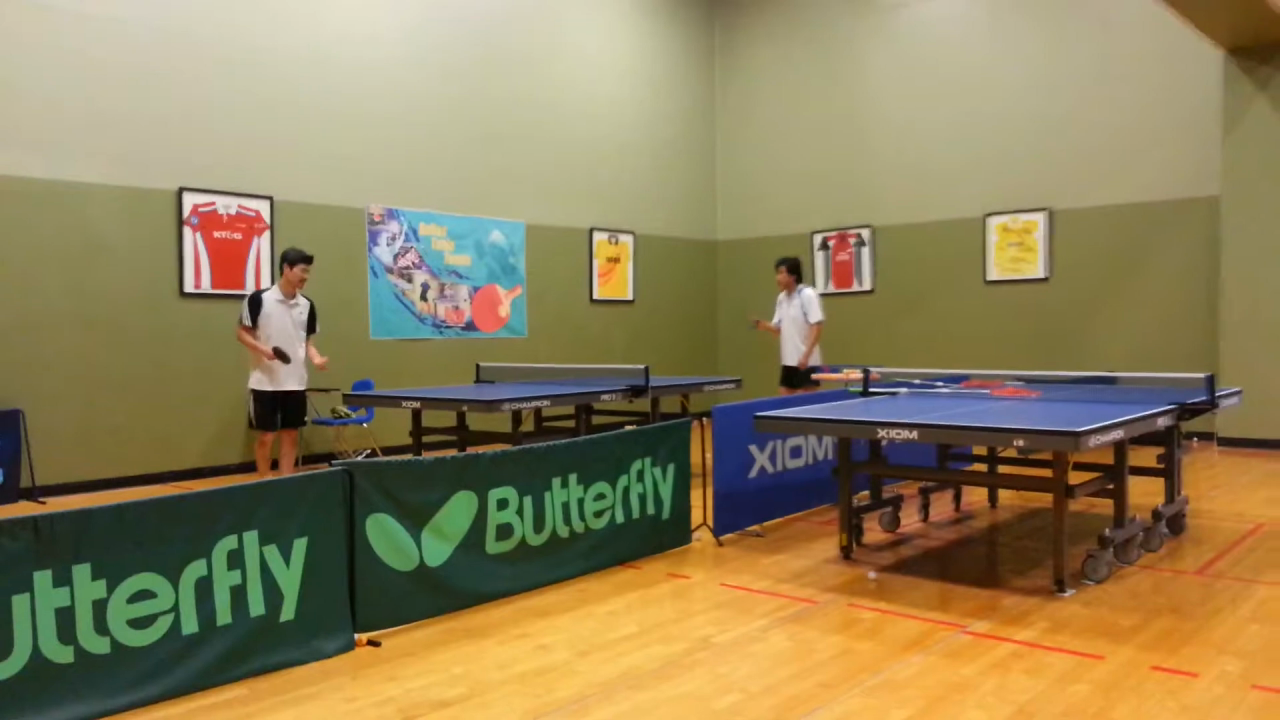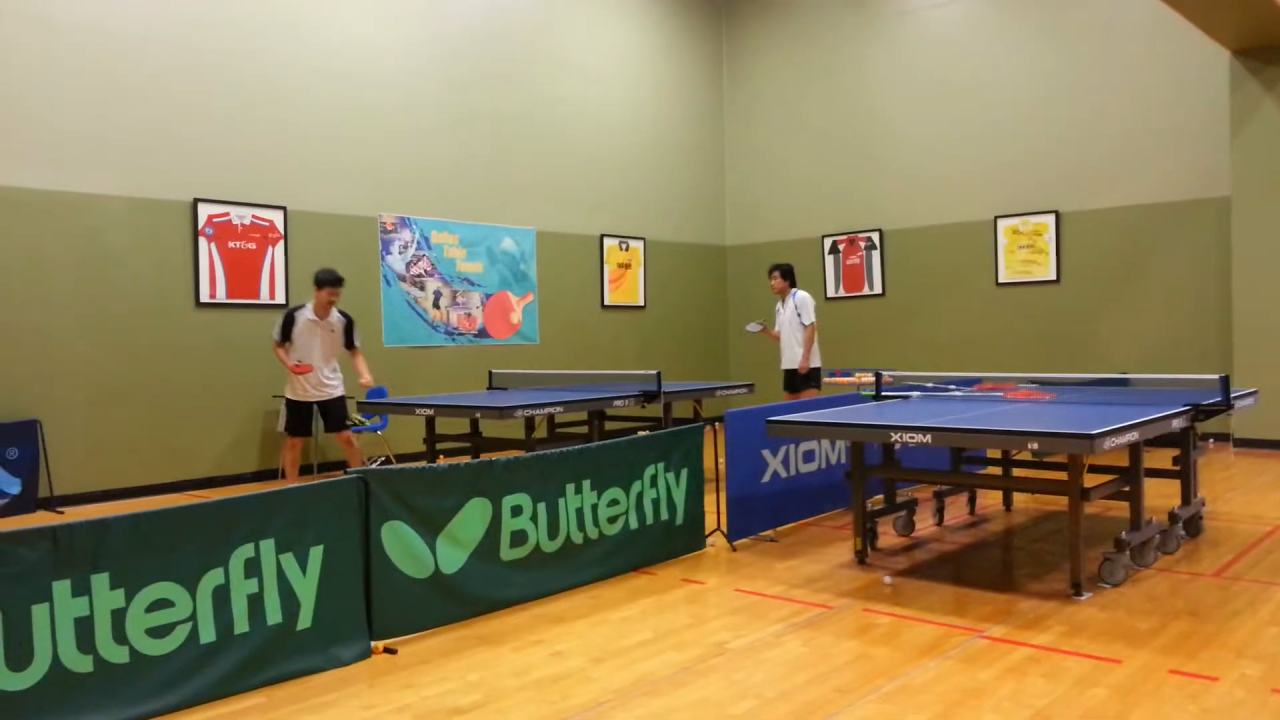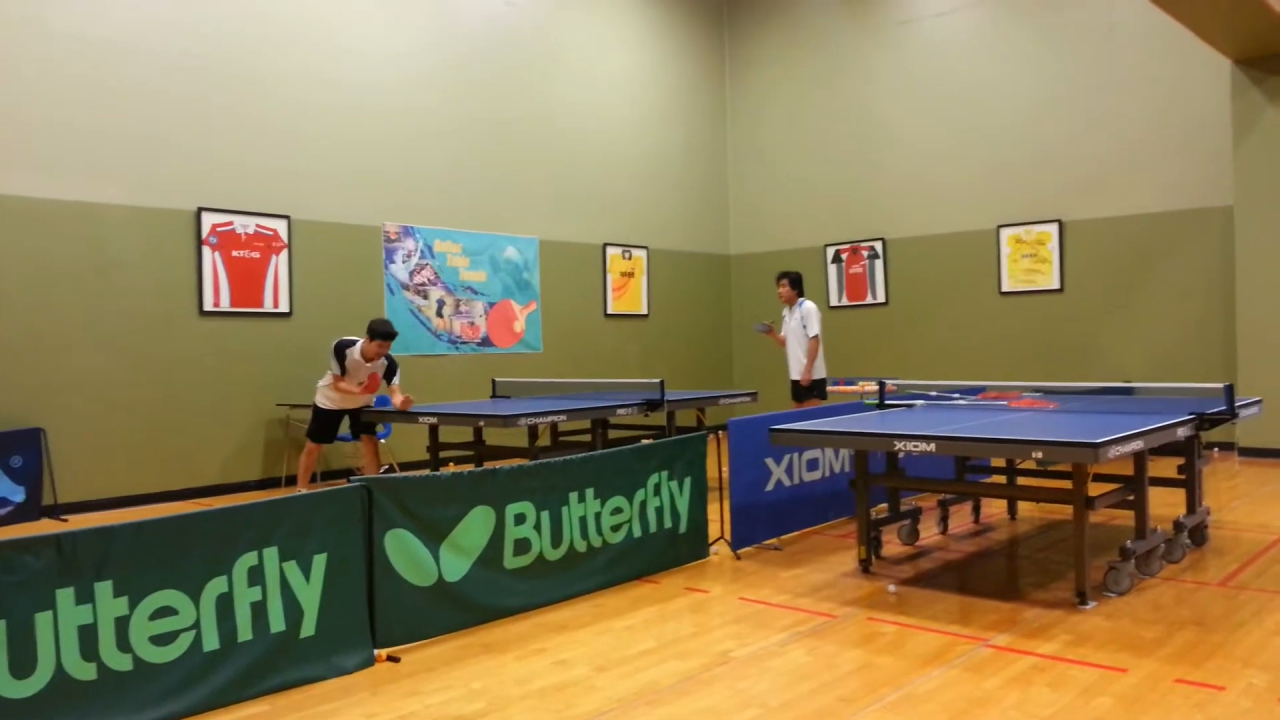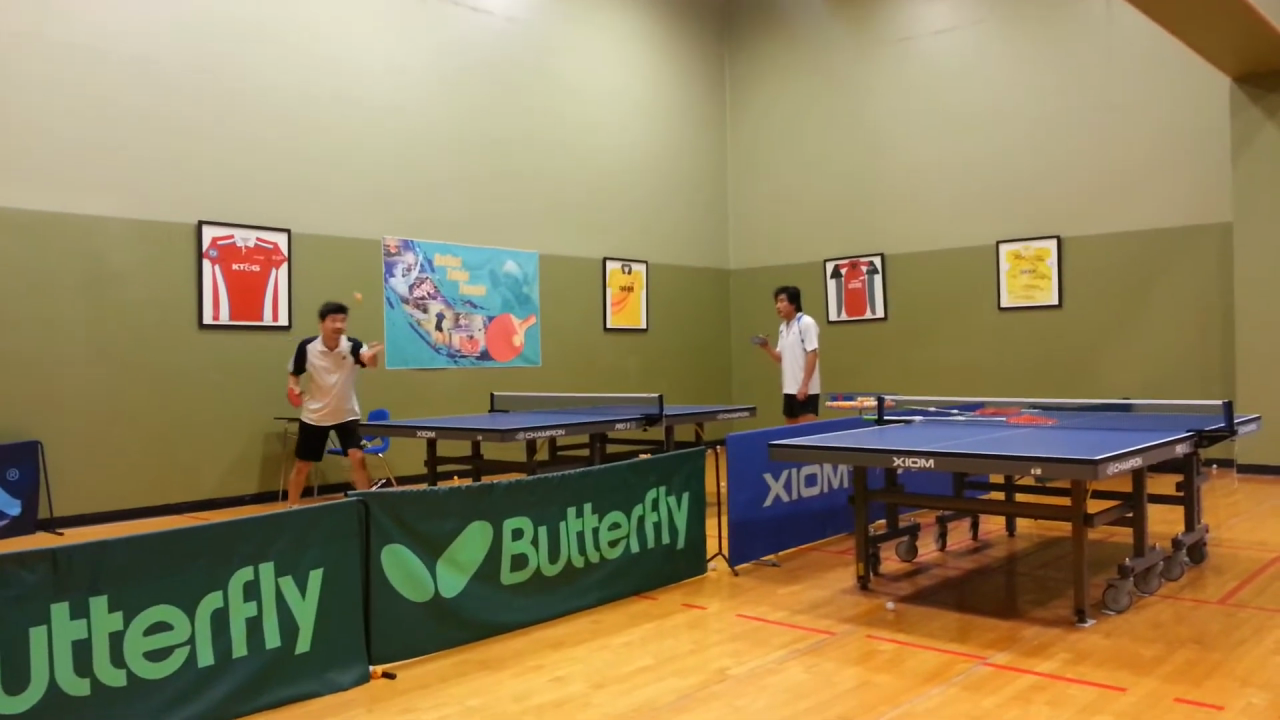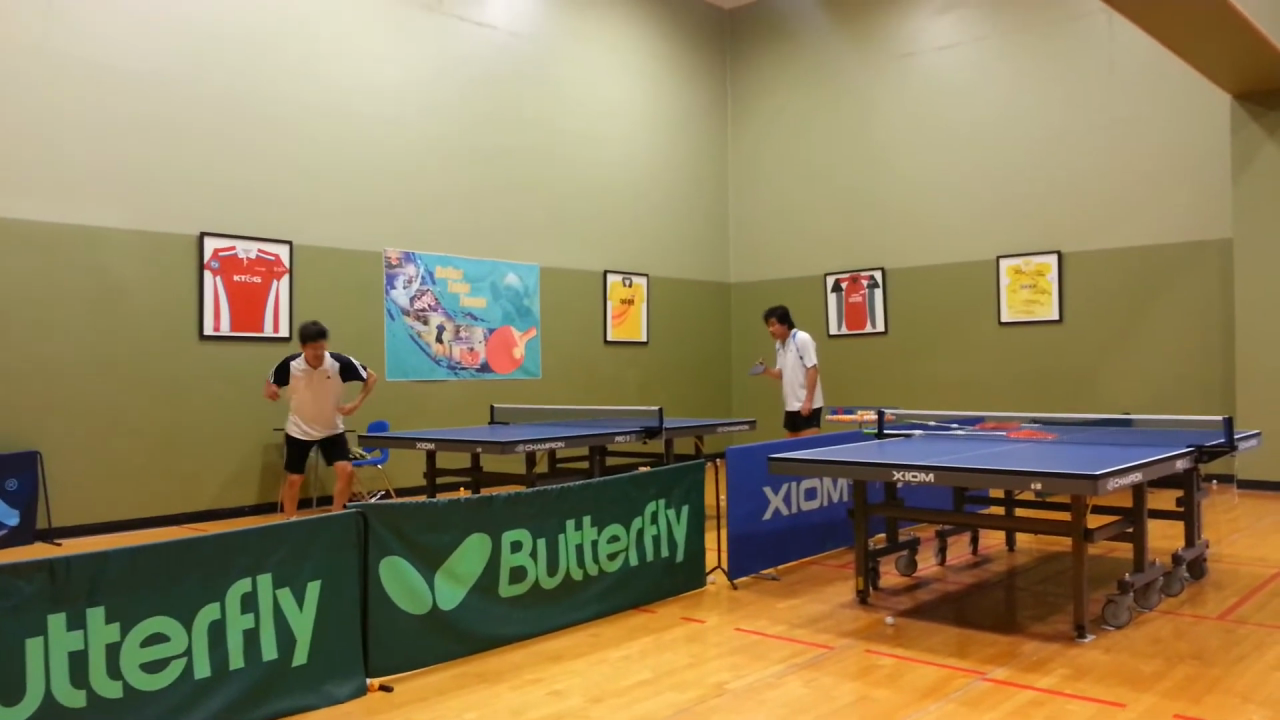
dt=0.5s
person 1, frame 1
left shoulder: (307, 305)
right shoulder: (258, 299)
right elbow: (242, 334)
left wrist: (316, 358)
right wrist: (261, 349)
left hip: (296, 382)
right hip: (265, 382)
left knee: (290, 435)
right knee: (266, 437)
person 1, frame 2
left shoulder: (344, 321)
right shoulder: (294, 316)
left elbow: (355, 352)
right elbow: (278, 346)
left wrist: (365, 376)
right wrist: (288, 363)
left hip: (331, 388)
right hip: (298, 389)
left knee: (345, 437)
right knee: (294, 442)
person 1, frame 3
left shoulder: (389, 363)
right shoulder: (342, 347)
left elbow: (394, 392)
right elbow: (337, 383)
left wrist: (401, 403)
right wrist: (359, 390)
left hip: (362, 404)
right hip: (330, 400)
left knee: (370, 444)
right knee: (312, 447)
right ankle: (300, 492)
person 1, frame 4
left shoulder: (353, 346)
right shoulder: (306, 347)
left elbow: (369, 360)
right elbow: (294, 375)
left wrist: (373, 355)
right wrist: (294, 388)
left hip: (347, 414)
right hip: (313, 416)
left knee: (358, 458)
right knee: (302, 465)
right ankle: (292, 507)
person 1, frame 5
left shoulder: (341, 363)
right shoulder: (289, 364)
left elbow: (371, 377)
right elbow: (271, 384)
left wrist: (355, 403)
right wrist: (272, 390)
left hip: (331, 428)
right hip: (298, 429)
left knee: (345, 471)
right knee: (294, 479)
right ankle: (290, 521)
